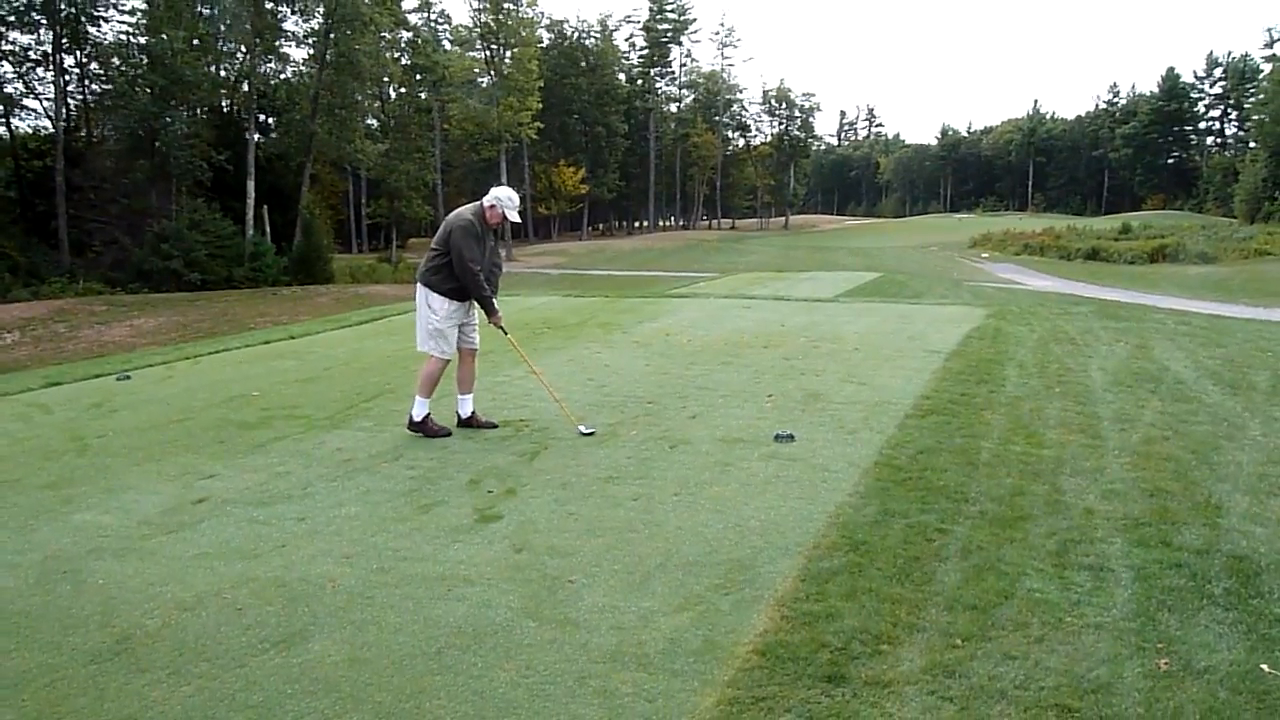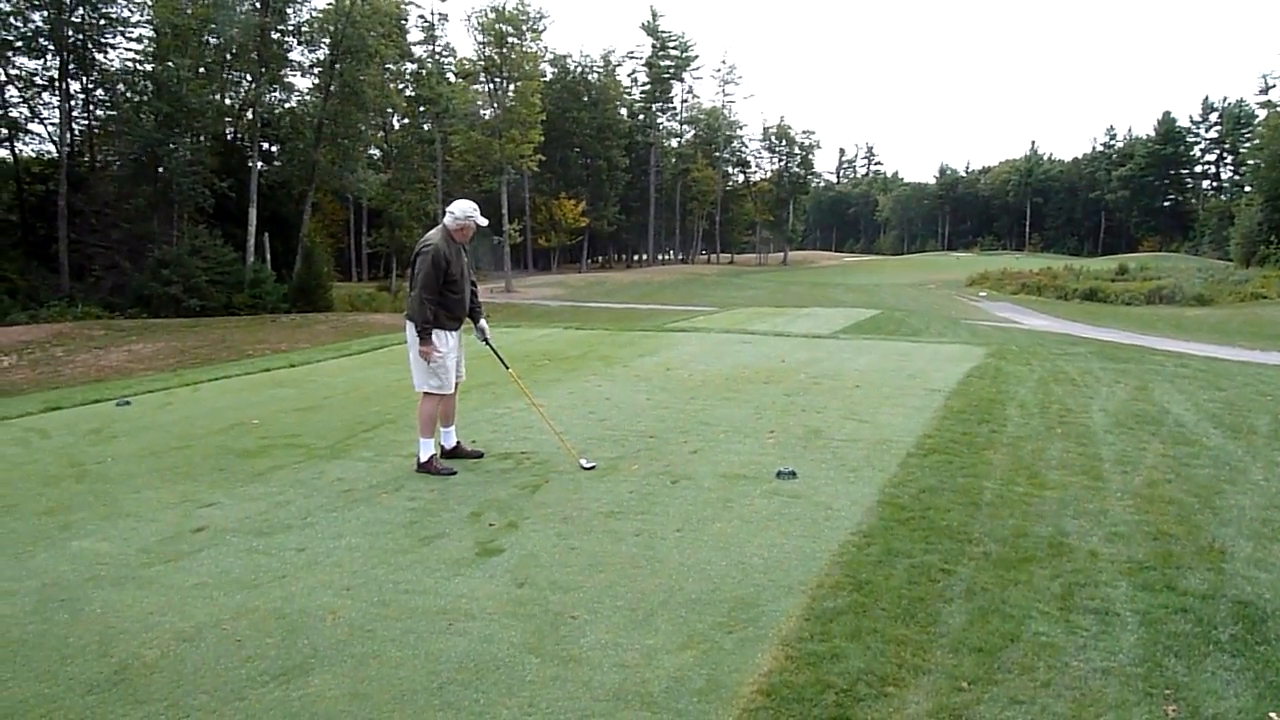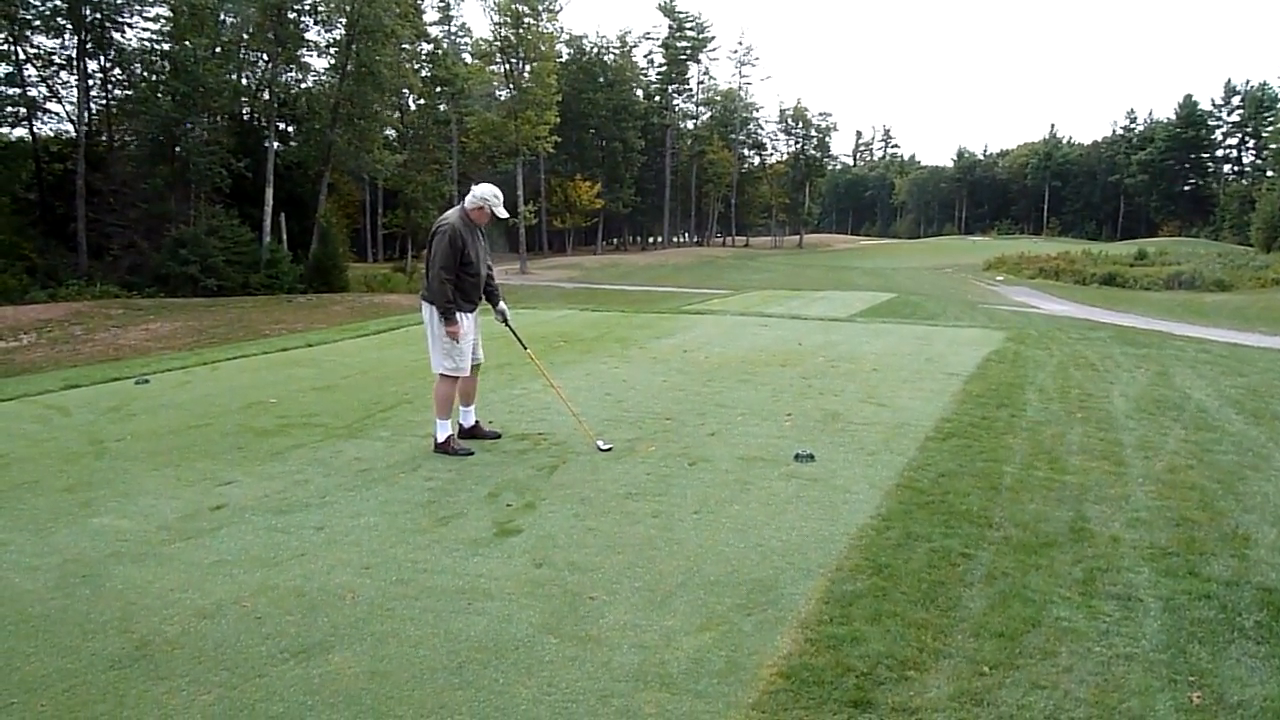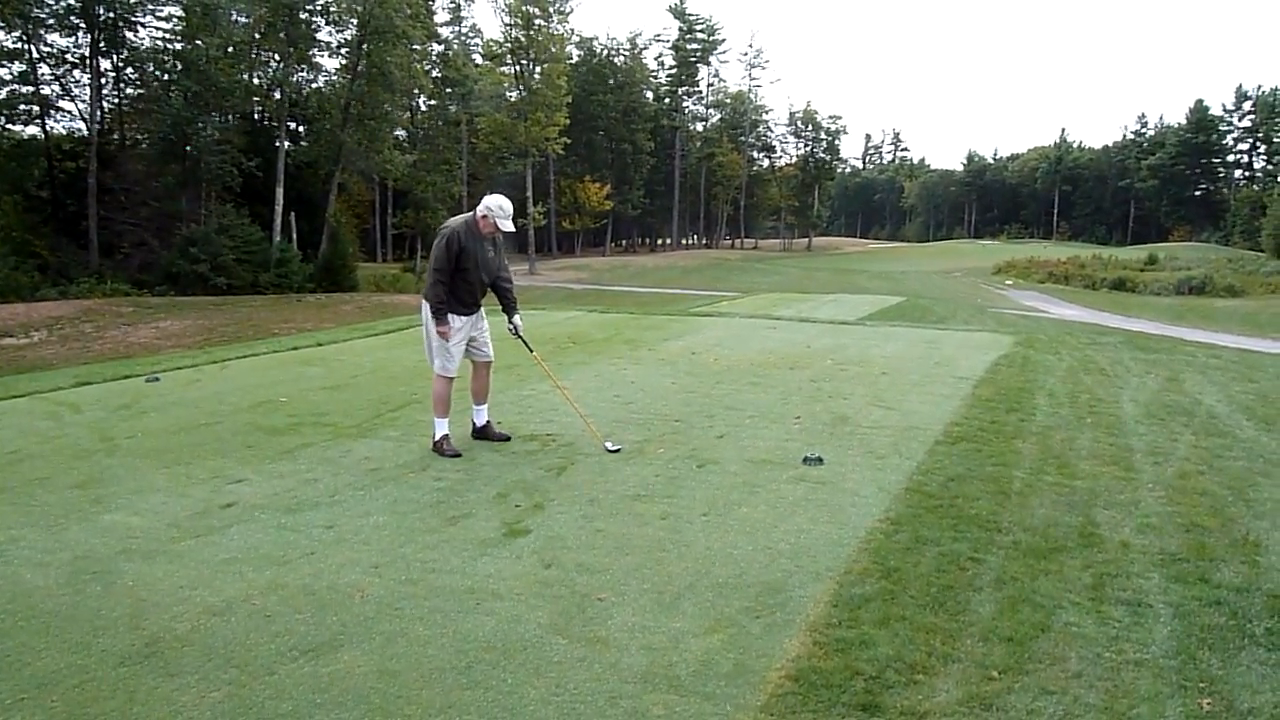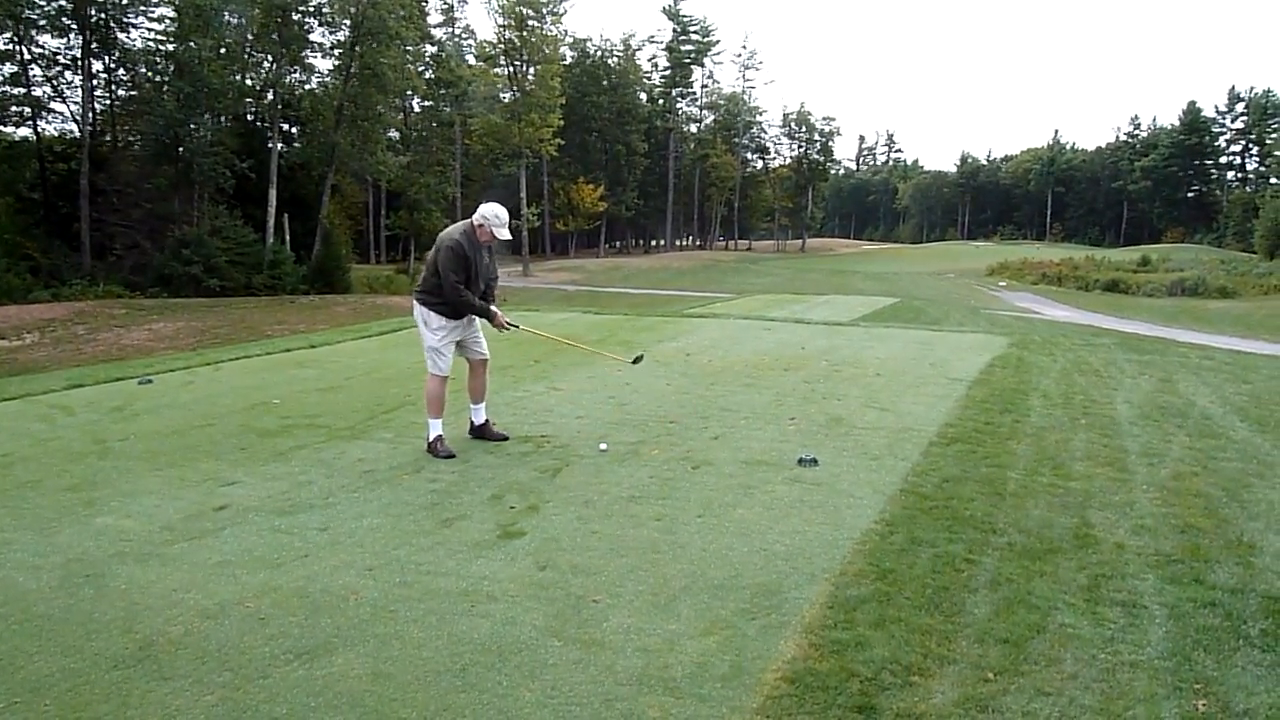
dt=1s
person 1, frame 1
left shoulder: (489, 225)
right shoulder: (464, 224)
left elbow: (493, 264)
right elbow: (469, 271)
left wrist: (492, 299)
right wrist: (490, 308)
left hip: (463, 296)
right hip: (438, 294)
left knee: (469, 352)
right knee: (441, 354)
left ankle: (466, 413)
right ankle: (419, 416)
person 1, frame 2
left shoulder: (457, 245)
right shoulder: (433, 248)
left elbow: (469, 285)
right elbow: (421, 296)
left wrist: (478, 317)
right wrist: (424, 337)
left hip: (451, 328)
right hip: (433, 331)
left knee: (451, 386)
right knee: (434, 390)
left ankle: (449, 444)
right ankle: (426, 457)
person 1, frame 3
left shoulder: (475, 227)
right shoulder: (450, 228)
left elbow: (485, 267)
right elbow: (440, 277)
left wrist: (496, 299)
right wrist: (448, 318)
left hip: (467, 309)
right hip: (448, 312)
left knee: (471, 366)
right knee: (450, 372)
left ankle: (468, 423)
right ankle: (443, 436)
person 1, frame 4
left shoulder: (493, 237)
right shoulder: (453, 233)
left elbow: (501, 276)
right elbow: (436, 277)
left wrist: (512, 311)
right wrist: (440, 318)
left hip: (474, 311)
right hip: (449, 313)
left knee: (484, 363)
right knee: (446, 372)
left ankle: (481, 423)
right ankle: (441, 435)
person 1, frame 5
left shoulder: (485, 240)
right shoulder: (452, 243)
left elbow: (490, 276)
right elbow: (454, 291)
left wrist: (490, 305)
right wrist: (488, 314)
left hip: (465, 311)
right hip: (437, 311)
left knee: (480, 360)
right knee: (439, 372)
left ankle: (479, 422)
right ankle: (434, 436)
